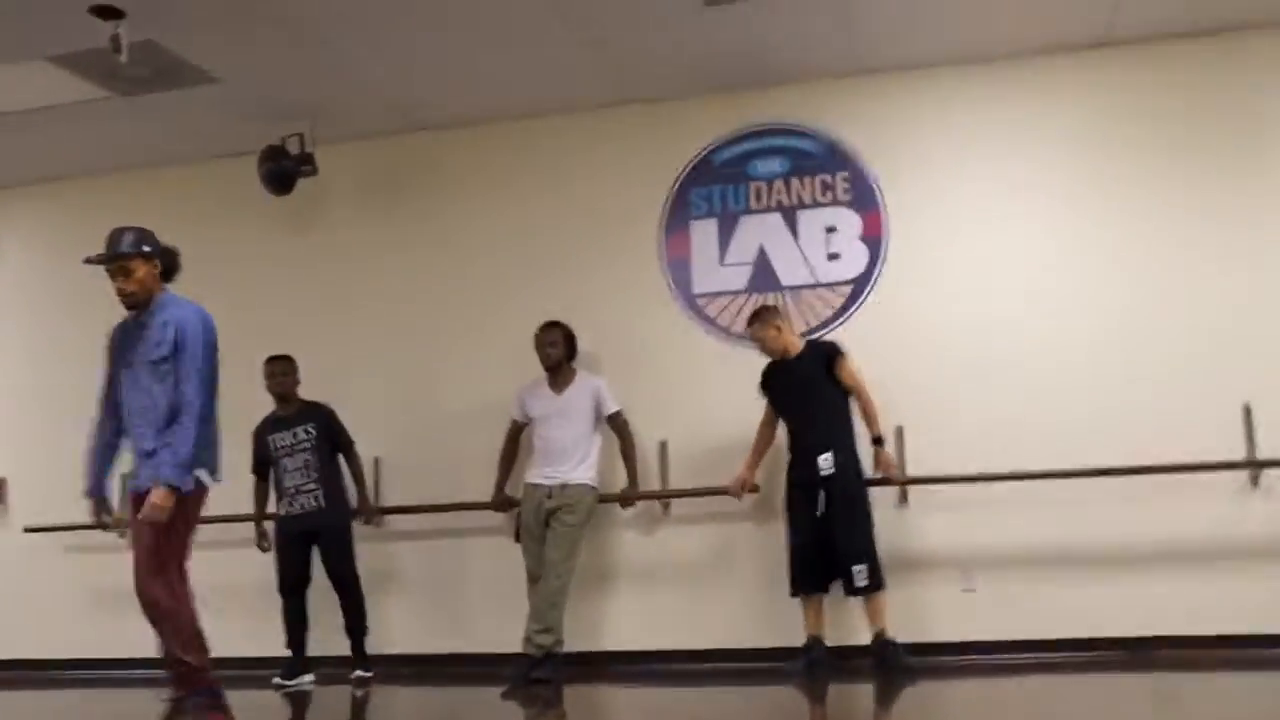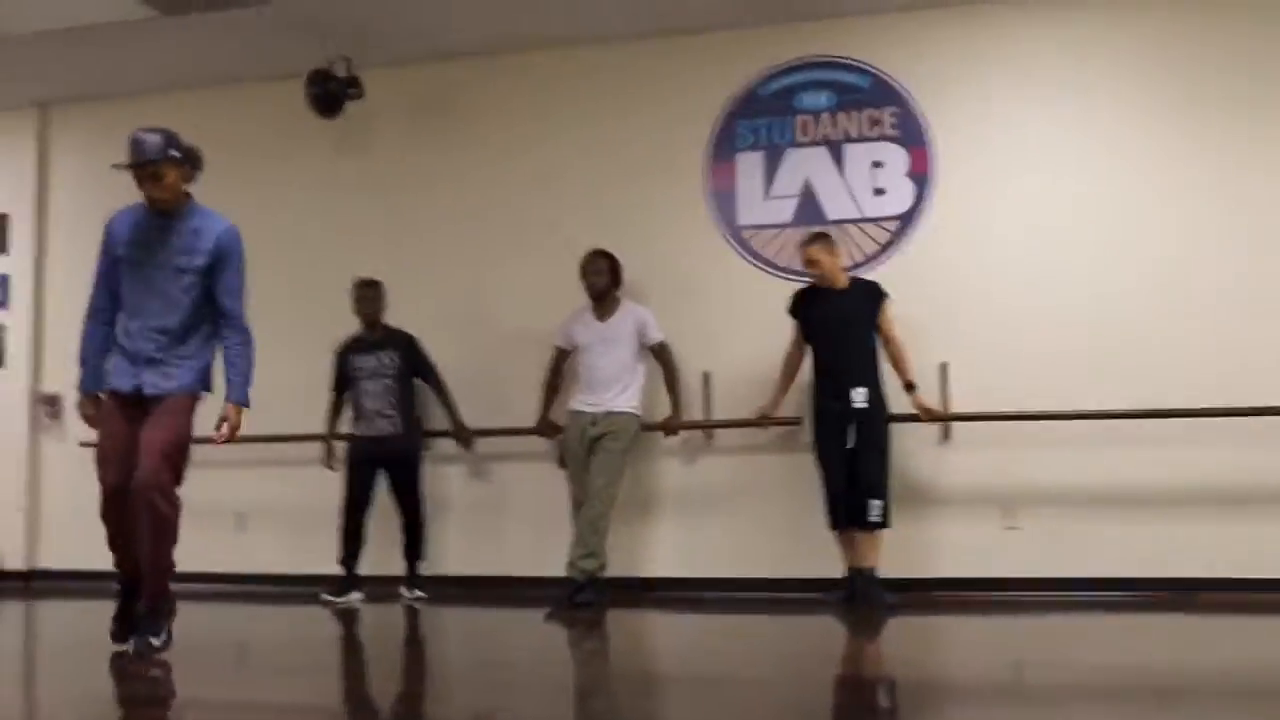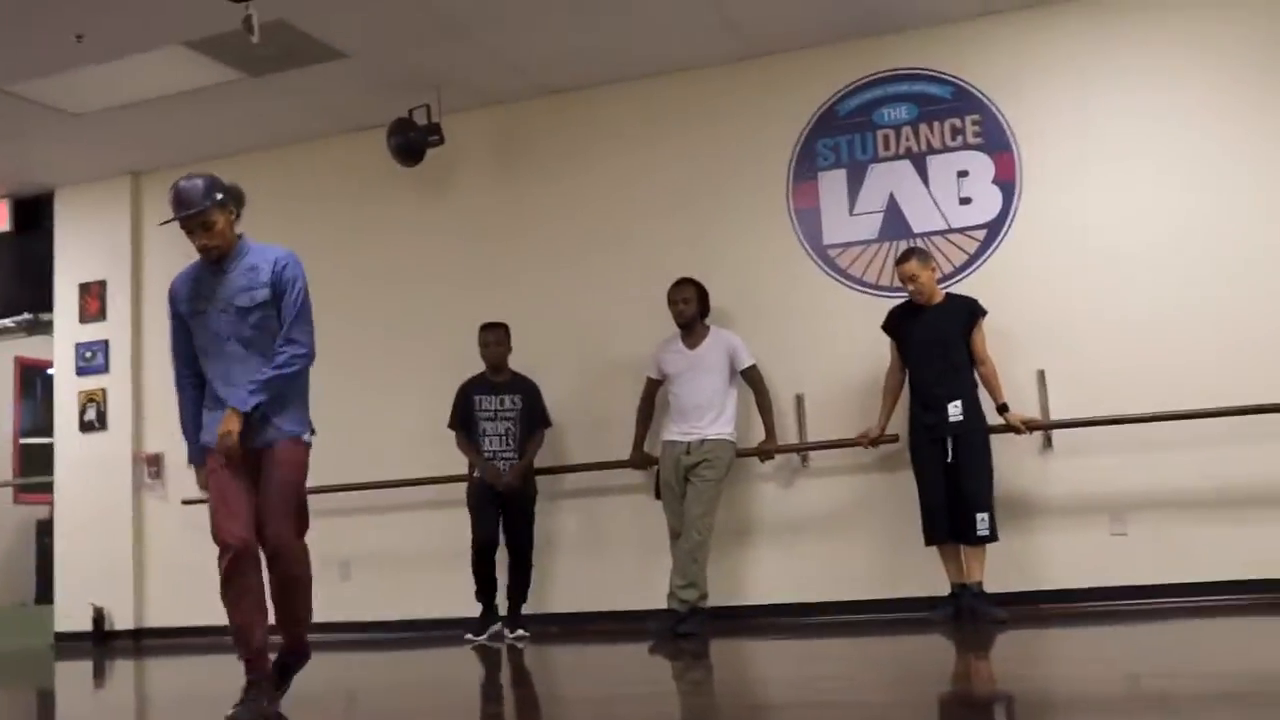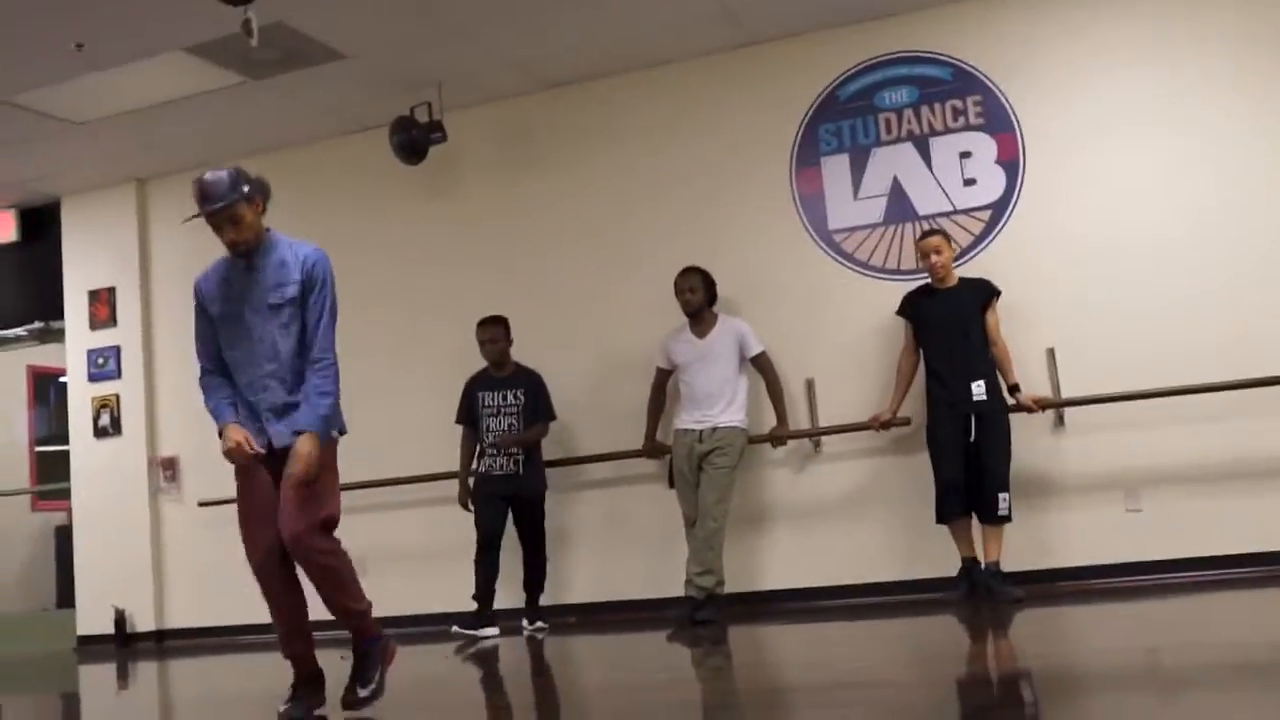
dt=0.5s
person 1, frame 1
left shoulder: (188, 321)
right shoulder: (121, 335)
left elbow: (195, 410)
right elbow: (111, 415)
left wrist: (170, 482)
right wrist: (97, 483)
left hip: (179, 475)
right hip: (147, 477)
left knee: (159, 579)
right knee: (151, 585)
person 1, frame 2
left shoulder: (218, 235)
right shoulder: (120, 229)
left elbow: (232, 322)
right elbow: (101, 312)
left wrist: (237, 397)
right wrist: (90, 383)
left hip: (180, 381)
right hip: (122, 380)
left knee: (153, 484)
right knee: (114, 486)
left ankle: (156, 602)
right ankle: (130, 587)
person 1, frame 3
left shoulder: (279, 265)
right shoulder: (183, 289)
left elbow: (299, 350)
right elbow: (188, 376)
left wrist: (244, 408)
right wrist: (196, 449)
left hip: (279, 428)
right hip: (223, 434)
left knee: (282, 542)
right knee: (235, 544)
left ankle: (293, 648)
person 1, frame 4
left shoulder: (309, 264)
right shoulder: (209, 286)
left elbow: (325, 354)
right elbow: (212, 370)
left wrist: (313, 432)
right wrist: (226, 423)
left hip: (309, 427)
right hip: (253, 438)
left knee: (305, 535)
right knee: (265, 557)
left ankle: (370, 641)
right ankle: (305, 675)
person 2, frame 1
left shoulder: (825, 354)
right shoulder: (772, 375)
left elbow: (860, 393)
right elbow: (768, 425)
left wrist: (879, 445)
right wrist: (748, 470)
left hip: (840, 467)
right hip: (801, 474)
left knee: (857, 549)
right knee: (806, 557)
left ankle: (883, 642)
right ankle: (814, 645)
person 2, frame 2
left shoulder: (869, 293)
right shoulder: (804, 301)
left elbow: (890, 341)
right elbow: (796, 351)
left wrist: (912, 391)
right wrist: (776, 400)
left hip: (867, 405)
right hip: (828, 408)
left knee: (870, 487)
right knee: (839, 490)
left ankle: (868, 576)
right ankle: (852, 574)
person 2, frame 3
left shoulder: (965, 308)
right shoulder: (898, 319)
left elbow: (982, 362)
right elbow: (896, 372)
left wrist: (1005, 409)
right wrist: (880, 424)
left hip: (966, 420)
right hip: (924, 427)
left knee: (974, 501)
right knee: (937, 508)
left ankle: (975, 592)
right ankle: (957, 591)
person 2, frame 4
left shoulder: (981, 290)
right shoulder: (915, 302)
left elbow: (996, 343)
right elbow: (910, 355)
left wrist: (1016, 390)
right wrist: (892, 408)
left hip: (986, 401)
right hip: (943, 406)
left knee: (992, 483)
right knee: (951, 485)
left ankle: (992, 572)
right ankle: (969, 567)
person 3, frame 1
left shoulder: (594, 387)
right shoulder: (529, 393)
left elbow: (622, 432)
right elbow: (512, 439)
left wrist: (632, 483)
right wrist: (499, 489)
left hip: (576, 489)
right hip: (535, 489)
left knee: (555, 572)
right knee: (536, 575)
left ankle: (537, 652)
right ankle: (548, 652)
person 3, frame 2
left shoulder: (638, 316)
right shoulder: (574, 321)
left elbow: (666, 361)
right elbow: (556, 367)
left wrist: (675, 411)
right wrist: (544, 415)
left hip: (620, 417)
right hip: (579, 416)
left knee: (599, 498)
right knee: (582, 500)
left ankle: (582, 575)
right ankle: (590, 575)
person 3, frame 3
left shoulder: (727, 342)
right shoulder: (664, 350)
left elbow: (758, 385)
right elbow: (648, 398)
left wrist: (770, 436)
right wrist: (638, 447)
left hip: (714, 444)
right hip: (673, 445)
left knee: (696, 528)
right knee: (678, 530)
left ankle: (681, 605)
right ankle: (692, 605)
person 3, frame 4
left shoulder: (736, 329)
right shoulder: (672, 340)
left elbow: (768, 372)
right elbow: (659, 387)
left wrist: (782, 422)
right wrist: (650, 437)
left hip: (726, 432)
right hip: (685, 434)
left knee: (711, 516)
right knee: (693, 519)
left ankle: (698, 592)
right ankle: (709, 591)
person 4, frame 1
left shoulder: (320, 415)
right shoulder: (263, 431)
left elbow: (350, 453)
right elbow: (262, 479)
left wrist: (364, 498)
right wrist: (258, 523)
left hip: (330, 515)
right hip: (289, 522)
left knee: (346, 582)
right knee: (291, 589)
left ankle: (360, 654)
right ankle: (299, 663)
person 4, frame 2
left shoulder: (405, 343)
right shoulder: (348, 351)
left elbow: (435, 382)
right elbow: (339, 396)
left wrist: (456, 421)
right wrist: (328, 440)
left hip: (404, 442)
right hip: (364, 443)
left knee: (411, 509)
right knee: (354, 508)
left ankle: (412, 577)
right ankle: (349, 580)
person 4, frame 3
left shoulder: (526, 388)
right shoulder: (469, 390)
left elbow: (538, 434)
right elbow: (461, 436)
left wrist: (519, 469)
right wrist: (484, 466)
left hip: (519, 483)
right hip: (482, 482)
left knee: (521, 550)
right knee: (483, 545)
left ankle: (514, 615)
right ankle: (488, 612)
person 4, frame 4
left shoulder: (530, 380)
right shoulder: (474, 386)
left elbow: (543, 427)
right elbow: (469, 434)
left wrist: (514, 440)
right wrist: (463, 480)
left hip: (527, 479)
right hip: (488, 481)
left knee: (533, 544)
right knee: (487, 543)
left ankle: (533, 608)
right ankle: (484, 614)
